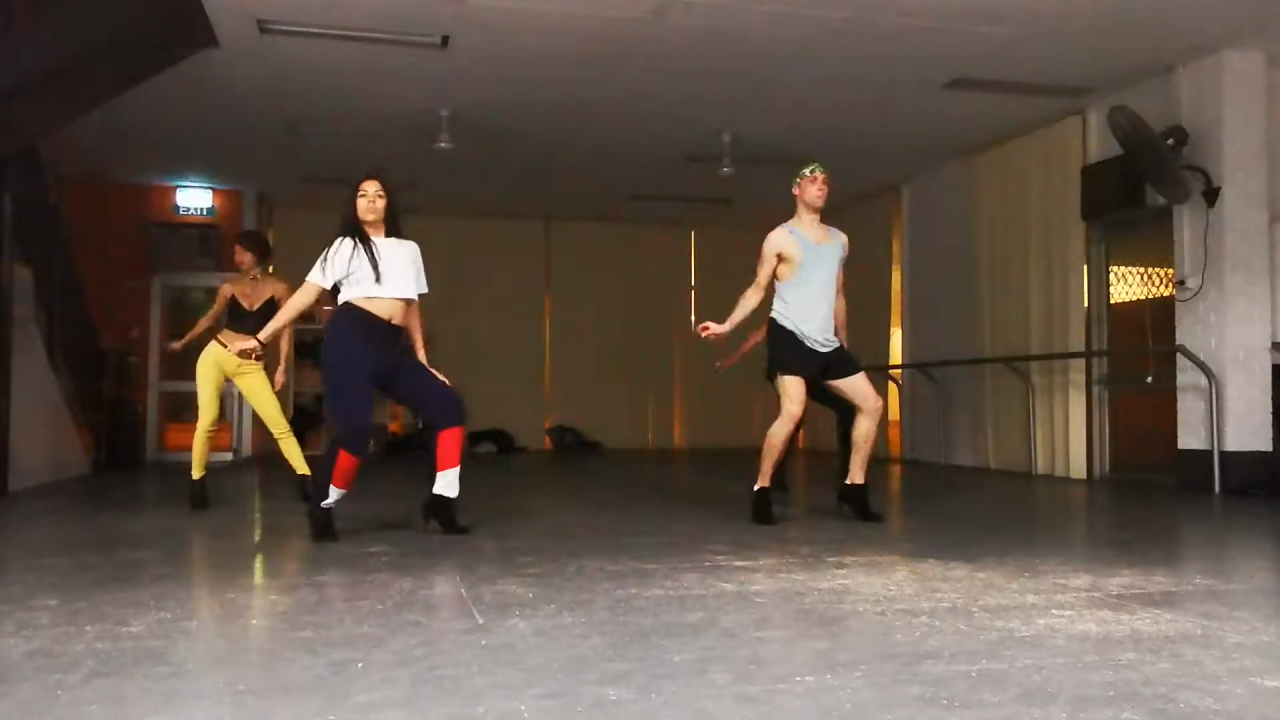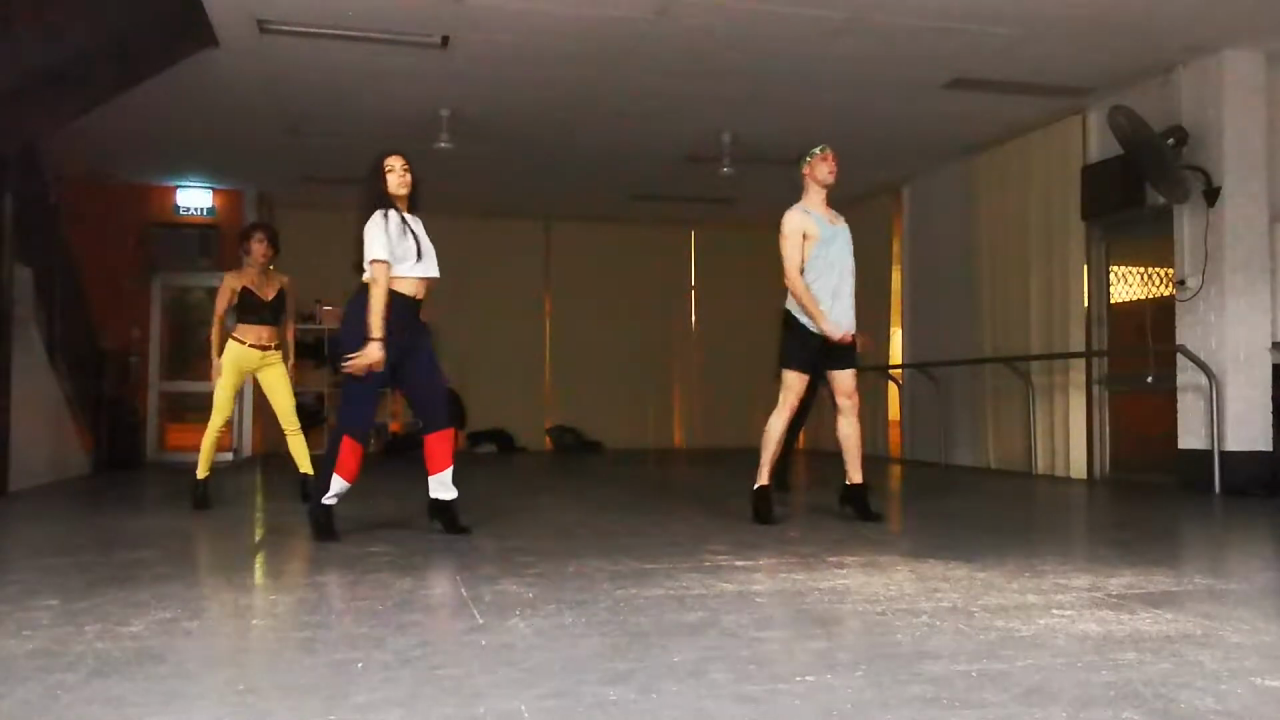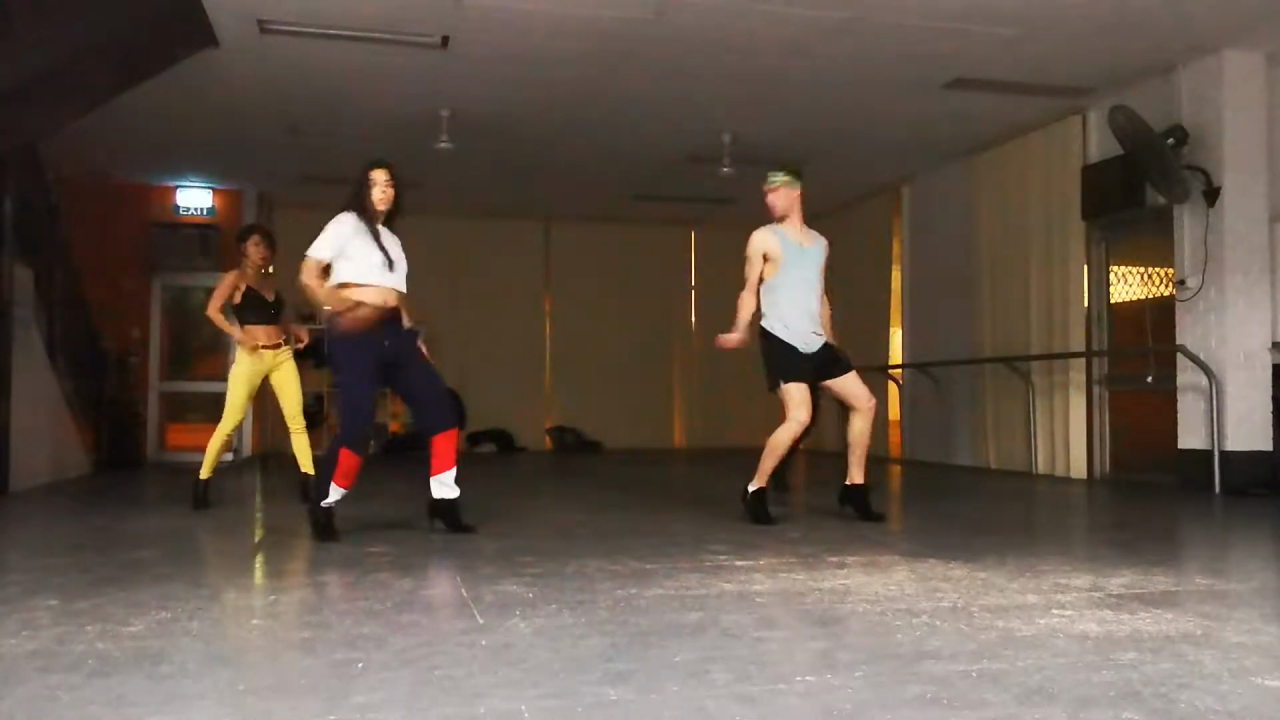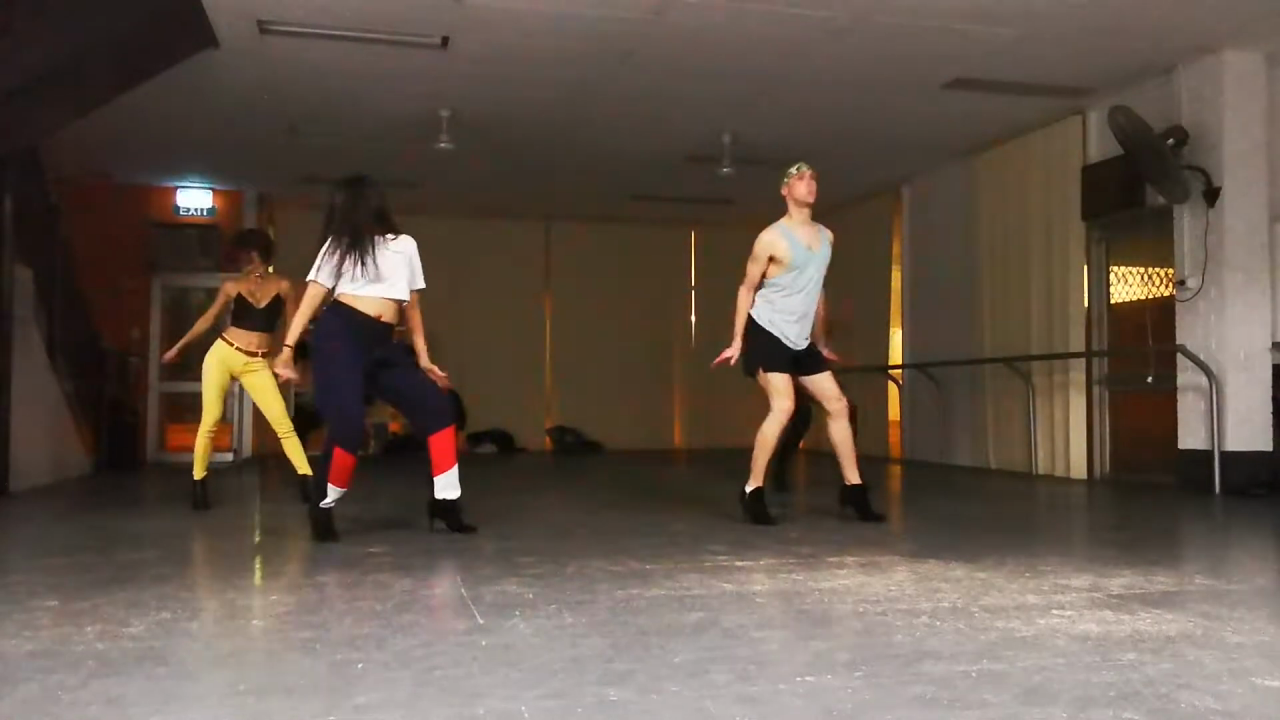
dt=0.5s
person 1, frame 1
left shoulder: (409, 249)
right shoulder: (347, 246)
right elbow: (306, 294)
left wrist: (422, 360)
right wrist: (260, 337)
left hip: (393, 348)
right hip: (351, 339)
left knee: (448, 406)
right knee: (355, 430)
left ankle: (441, 501)
right ankle: (322, 507)
person 1, frame 2
left shoulder: (415, 223)
right shoulder: (382, 220)
right elbow: (378, 279)
left wrist: (418, 329)
right wrist: (375, 340)
left hip: (411, 325)
right hip: (376, 322)
left knee: (436, 407)
right knee: (358, 413)
left ankle: (442, 501)
right ankle: (324, 505)
person 1, frame 3
left shoulder: (392, 238)
right shoulder: (348, 224)
right elbow: (309, 273)
left wrist: (413, 338)
right wrist: (340, 307)
left hip: (393, 333)
right hip: (356, 334)
left knee: (438, 409)
right knee: (356, 422)
left ankle: (443, 500)
right ankle: (323, 507)
person 1, frame 4
left shoulder: (405, 245)
right shoulder: (340, 244)
left elbow: (411, 305)
right elbow: (313, 294)
left wrist: (423, 358)
right wrist: (287, 347)
left hip: (383, 346)
right hip: (341, 337)
left knee: (436, 407)
right knee: (348, 426)
left ankle: (445, 502)
right ankle: (323, 508)
person 2, frame 1
left shoulder: (839, 239)
right shoulder: (779, 238)
right elbow: (757, 290)
left wrist: (842, 340)
right wrist: (725, 325)
left hip: (828, 342)
right hip: (790, 335)
left knee: (871, 404)
right knee: (792, 411)
left ankle: (854, 487)
right ankle: (761, 491)
person 2, frame 2
left shoulder: (840, 220)
right shoulder: (795, 218)
right elbow: (792, 278)
left wrist: (848, 323)
right wrist: (823, 323)
left hip: (840, 326)
right hip: (806, 325)
left knee: (848, 403)
right knee: (788, 404)
left ankle: (854, 488)
right ankle: (762, 488)
person 2, frame 3
left shoulder: (819, 242)
right shoulder: (762, 239)
right elbow: (749, 292)
left wrist: (827, 338)
right wrist: (740, 330)
left hip: (818, 342)
right hip: (781, 341)
left knee: (865, 403)
right knee: (799, 417)
left ankle: (854, 487)
right ankle: (755, 490)
person 2, frame 4
left shoulder: (826, 237)
right shoulder: (771, 238)
right elbow: (747, 288)
left wrist: (820, 342)
right wrist: (737, 341)
left hip: (801, 339)
right hip: (766, 333)
left knee: (838, 405)
right knee: (783, 406)
left ankle: (853, 488)
right ankle: (753, 491)
person 3, frame 1
left shoulder: (279, 288)
right shoulder: (230, 288)
left elbow: (286, 330)
right elbow: (211, 317)
left wrist: (283, 367)
right wrist: (182, 342)
left hip: (250, 366)
right hip: (215, 356)
left knee: (279, 424)
right knee: (207, 421)
left ankle: (306, 479)
right ankle: (197, 483)
person 3, frame 2
left shoulder: (282, 281)
right shoulder: (233, 279)
left elbow: (288, 321)
right elbow: (218, 318)
left wrist: (291, 357)
right wrist: (215, 356)
left hip: (272, 358)
right hip: (238, 353)
left knee: (291, 421)
right knee: (219, 420)
left ankle: (309, 480)
right ankle: (201, 482)
person 3, frame 3
left shoulder: (271, 282)
right shoulder: (234, 278)
right elbow: (212, 310)
left wrist: (296, 331)
right wrist: (237, 333)
left hip: (282, 355)
right hip: (251, 358)
left knee: (296, 419)
right knee: (230, 421)
left ankle: (310, 480)
right ankle: (202, 481)
person 3, frame 4
left shoulder: (283, 286)
right shoulder: (232, 286)
right elbow: (208, 318)
right wrist: (178, 347)
left hip: (256, 365)
right hip: (222, 355)
left knee: (283, 423)
right knee: (209, 422)
left ankle: (307, 479)
right ankle: (198, 482)
